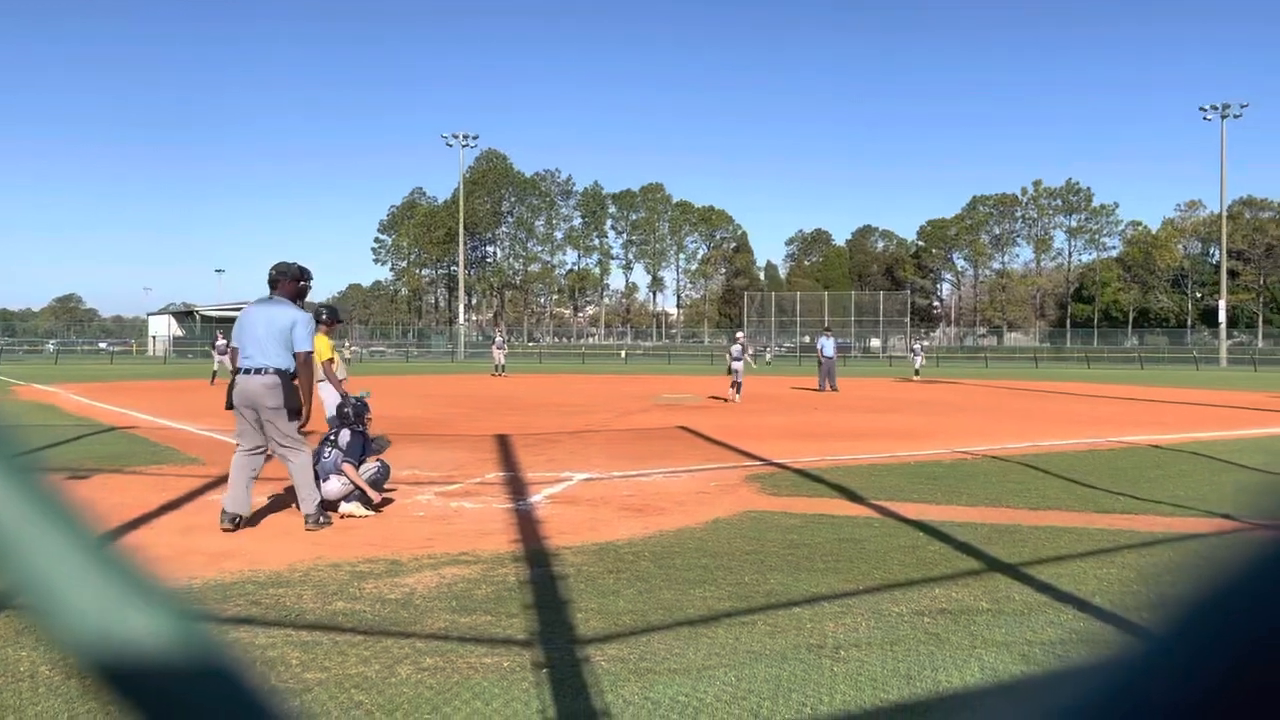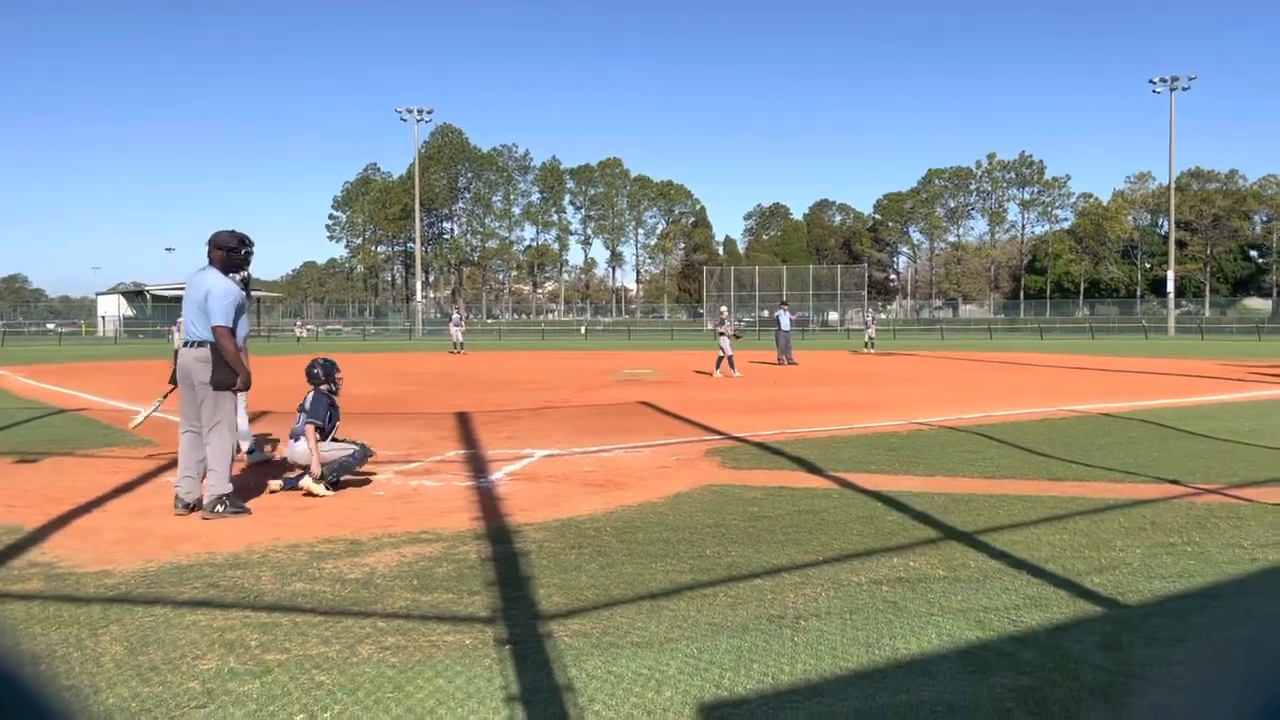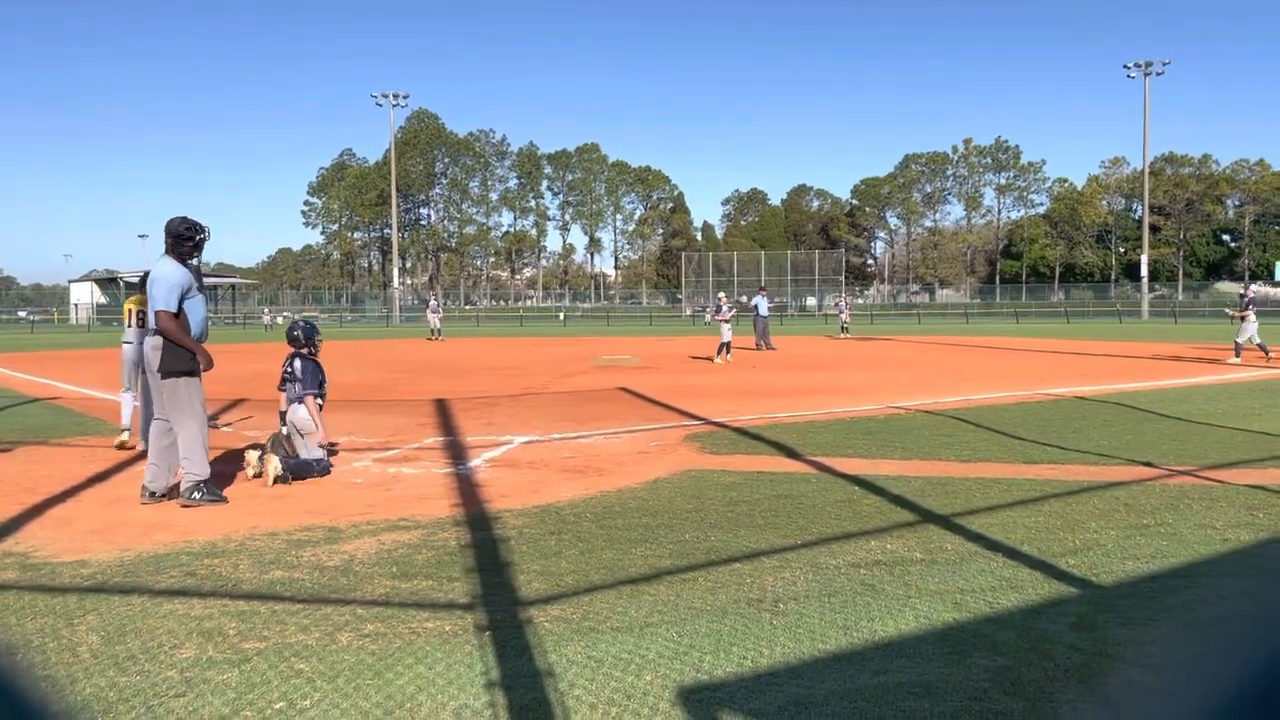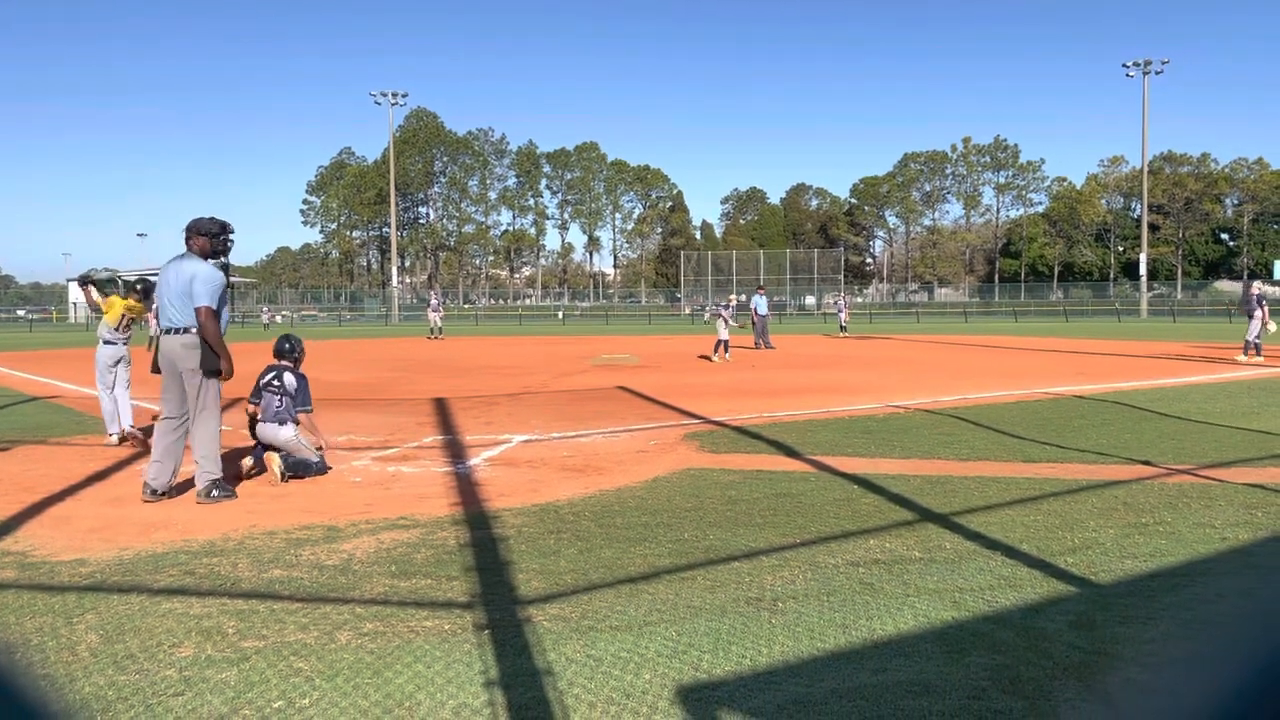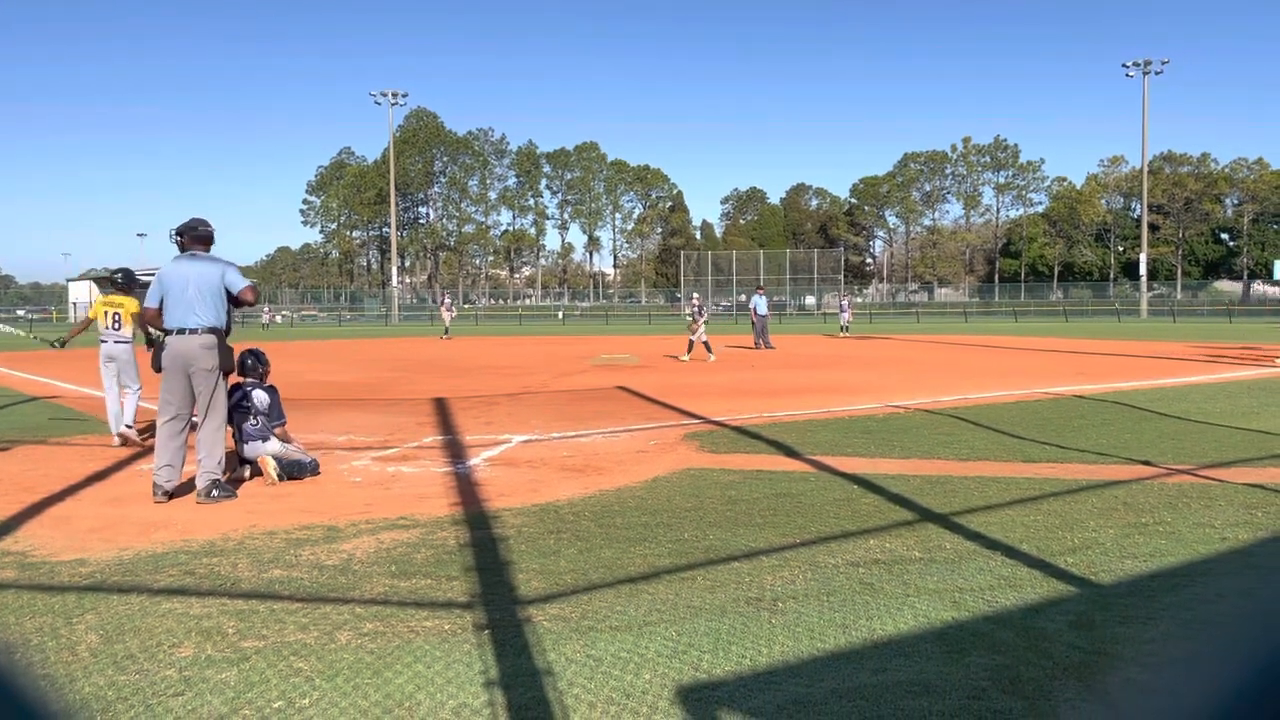
dt=1s
person 1, frame 1
left shoulder: (247, 311)
right shoulder: (298, 316)
left elbow: (234, 356)
right elbow: (303, 363)
right wrist: (306, 403)
left hip: (243, 383)
right hip: (274, 386)
left knee: (247, 449)
right knee: (294, 450)
left ankle: (232, 512)
right ankle: (312, 513)
person 1, frame 2
left shoulder: (196, 279)
right shoulder: (223, 287)
right elbow: (222, 335)
right wrist: (243, 371)
left hip: (187, 357)
right hip: (211, 361)
left knee: (191, 429)
right knee: (220, 431)
left ankle: (186, 496)
right ankle: (217, 499)
person 1, frame 3
left shoulder: (179, 268)
right shoulder: (170, 272)
right elbow: (164, 321)
right wrist: (199, 349)
left hip: (165, 351)
right hip: (172, 351)
left knee: (165, 418)
right knee: (190, 417)
left ankle: (156, 485)
right ankle: (194, 485)
person 1, frame 4
left shoulder: (169, 268)
right shoulder: (207, 272)
left elbow: (163, 312)
right elbow: (205, 318)
right wrist: (224, 356)
left hip: (168, 344)
right hip: (194, 346)
left knee: (172, 415)
right knee: (205, 416)
left ankle: (156, 483)
right ankle: (209, 484)
person 1, frame 5
left shoulder: (166, 270)
right shoulder: (222, 268)
left elbow: (149, 314)
right elbow: (250, 297)
right wrist: (231, 301)
left hip: (173, 346)
right hip: (207, 345)
left knee: (171, 416)
right knee: (211, 416)
left ankle: (163, 483)
right ankle: (209, 484)
